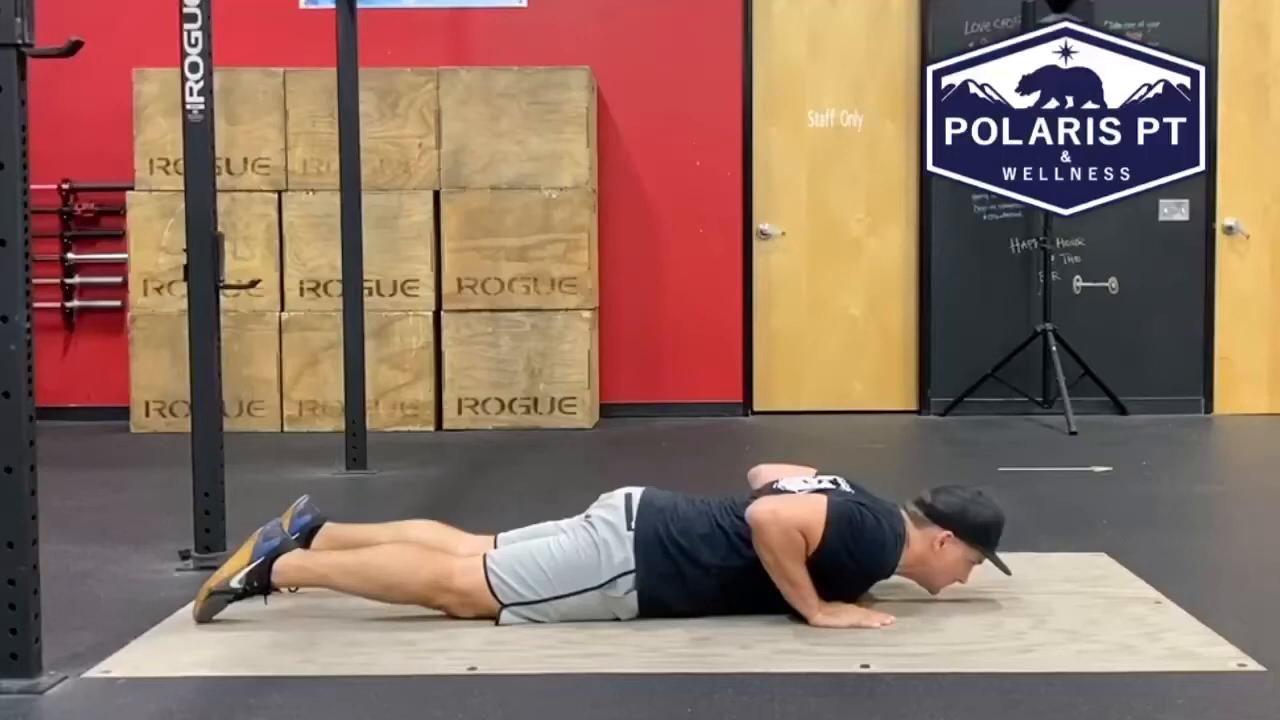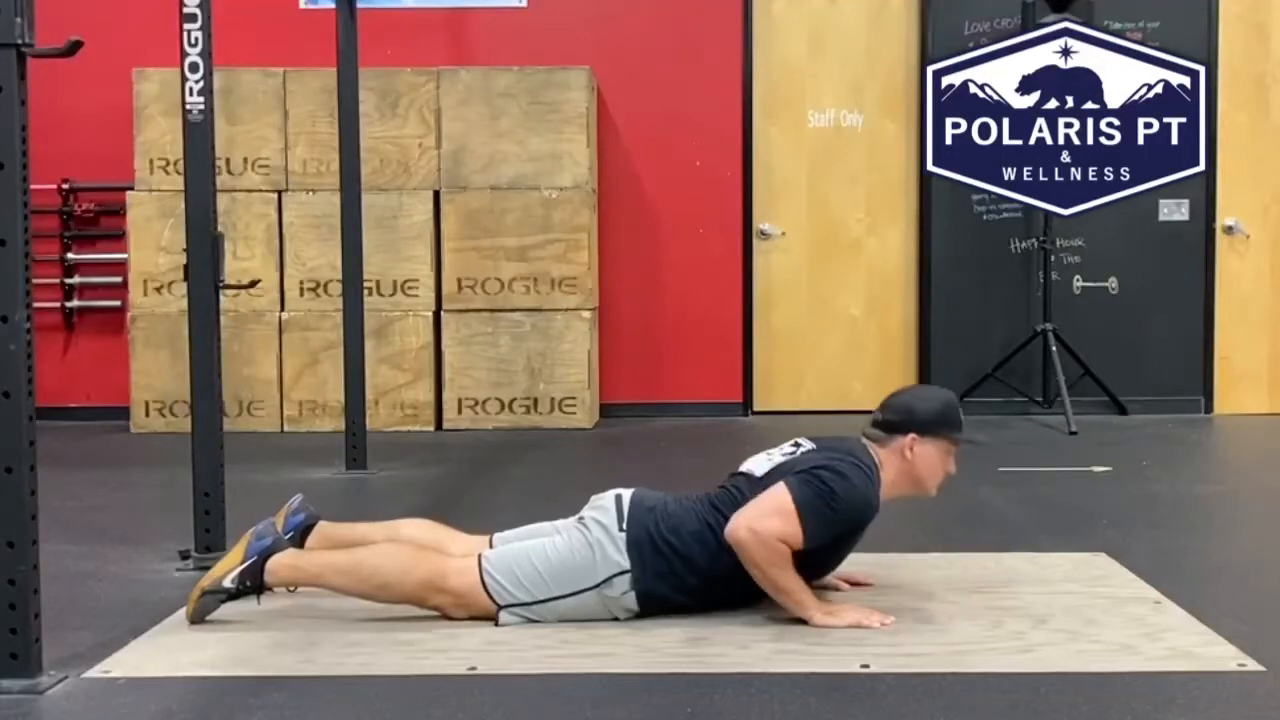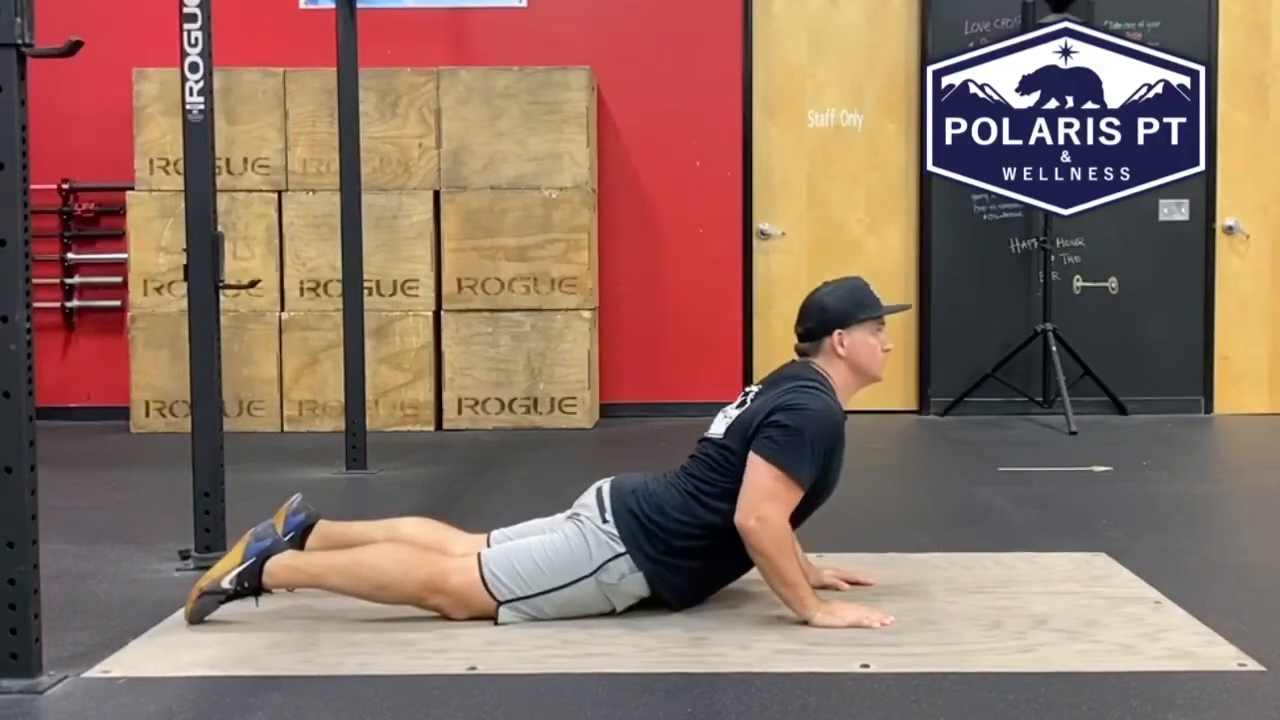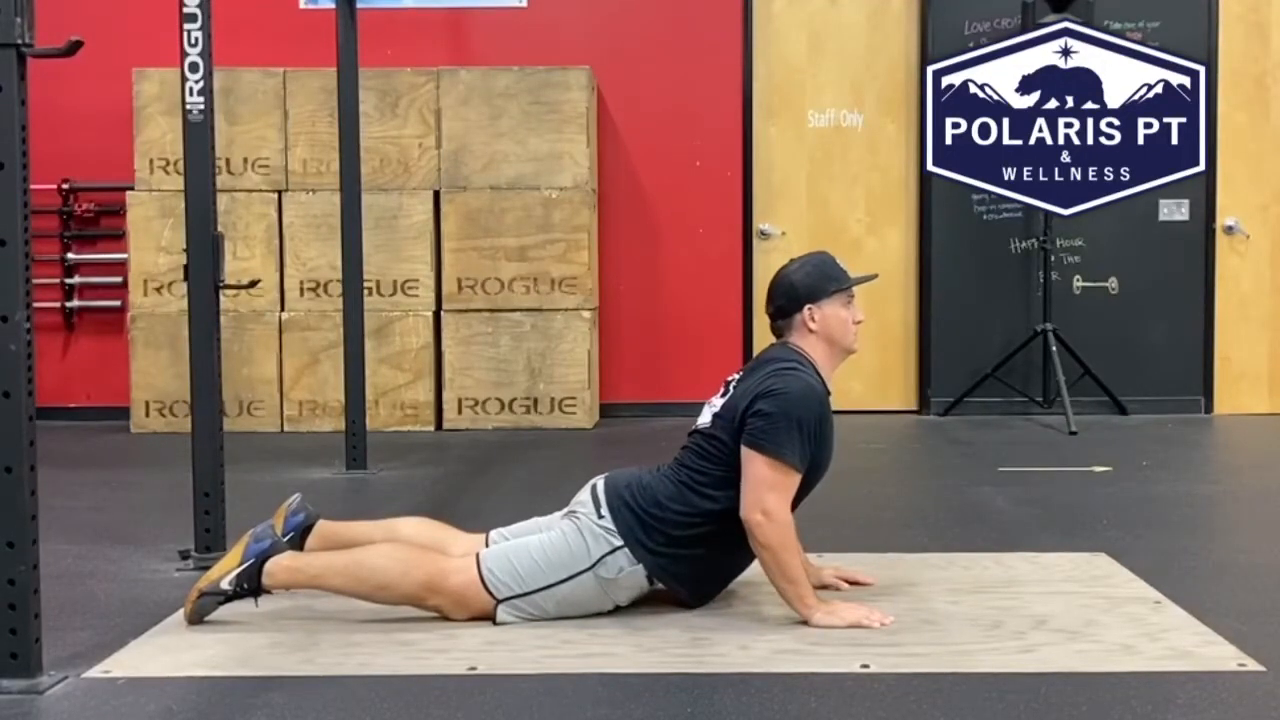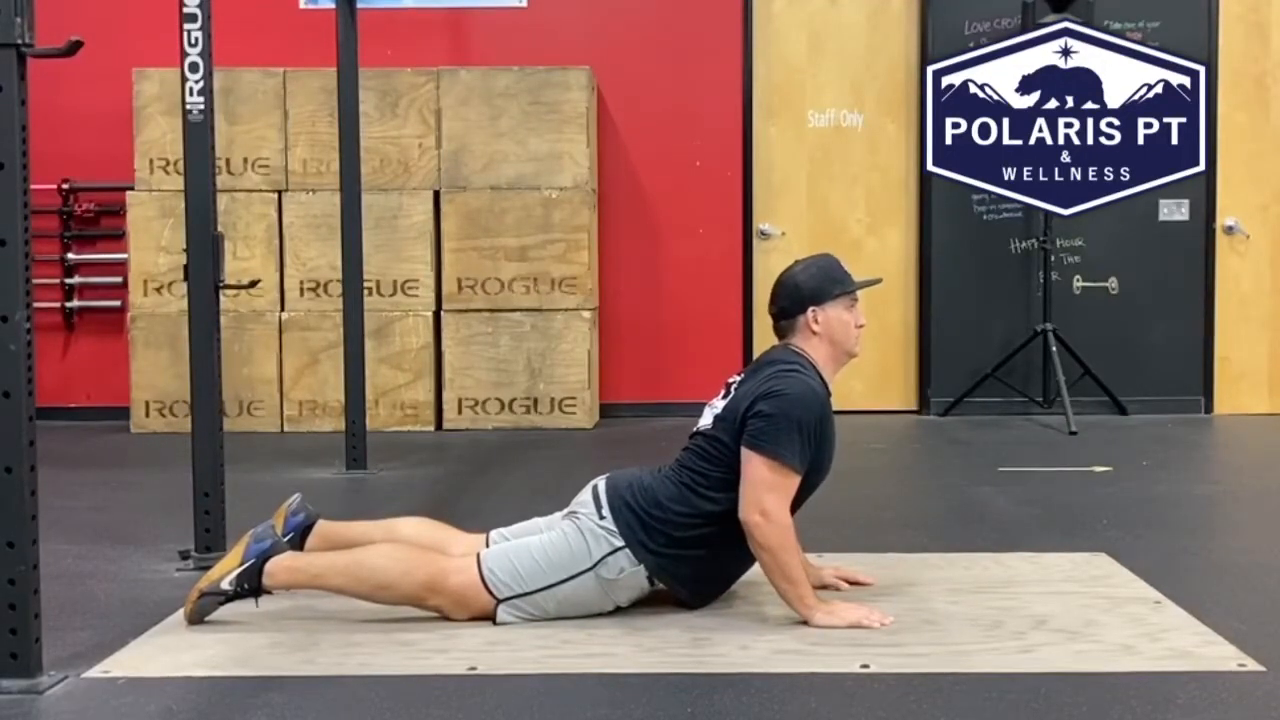
dt=1s
person 1, frame 1
left shoulder: (858, 509)
right shoulder: (872, 539)
left elbow: (764, 474)
right elbow: (768, 516)
right wrist: (817, 604)
left hip: (642, 525)
right hip: (632, 563)
left knee: (468, 551)
right knee: (458, 586)
left ankle: (313, 532)
right ankle: (281, 564)
person 1, frame 2
left shoulder: (832, 455)
right shoulder: (851, 488)
right elbow: (747, 531)
left wrist: (811, 565)
right wrist: (813, 606)
left hip: (629, 525)
right hip: (624, 564)
left knee: (461, 551)
right knee: (452, 585)
left ankle: (306, 532)
right ankle: (274, 565)
person 1, frame 3
left shoulder: (791, 390)
right shoulder: (811, 412)
right elbow: (756, 520)
left wrist: (805, 568)
right wrist: (813, 608)
left hip: (626, 515)
right hip: (625, 552)
left knee: (461, 550)
right knee: (451, 587)
left ankle: (306, 533)
right ankle: (269, 568)
person 1, frame 4
left shoulder: (777, 373)
right shoulder: (793, 392)
left elbow: (761, 501)
right elbow: (761, 513)
left wrist: (806, 568)
right wrist: (813, 607)
left hip: (625, 515)
right hip: (626, 545)
left knee: (463, 548)
right knee: (453, 586)
left ankle: (307, 532)
right ankle: (269, 567)
person 1, frame 5
left shoulder: (779, 375)
right shoulder: (795, 394)
left elbow: (759, 503)
right elbow: (760, 514)
left wrist: (805, 569)
right wrist: (812, 607)
left hip: (627, 515)
right hip: (626, 546)
left knee: (463, 548)
right knee: (453, 587)
left ankle: (309, 531)
right ankle: (271, 567)
